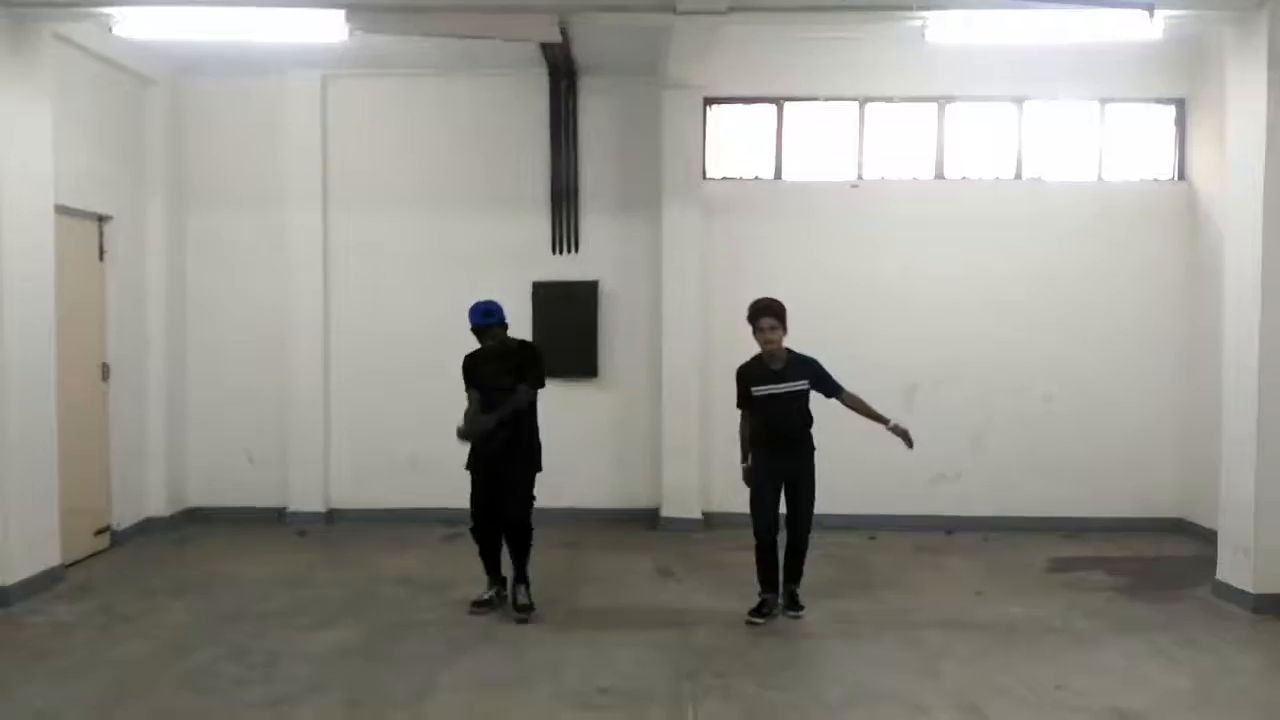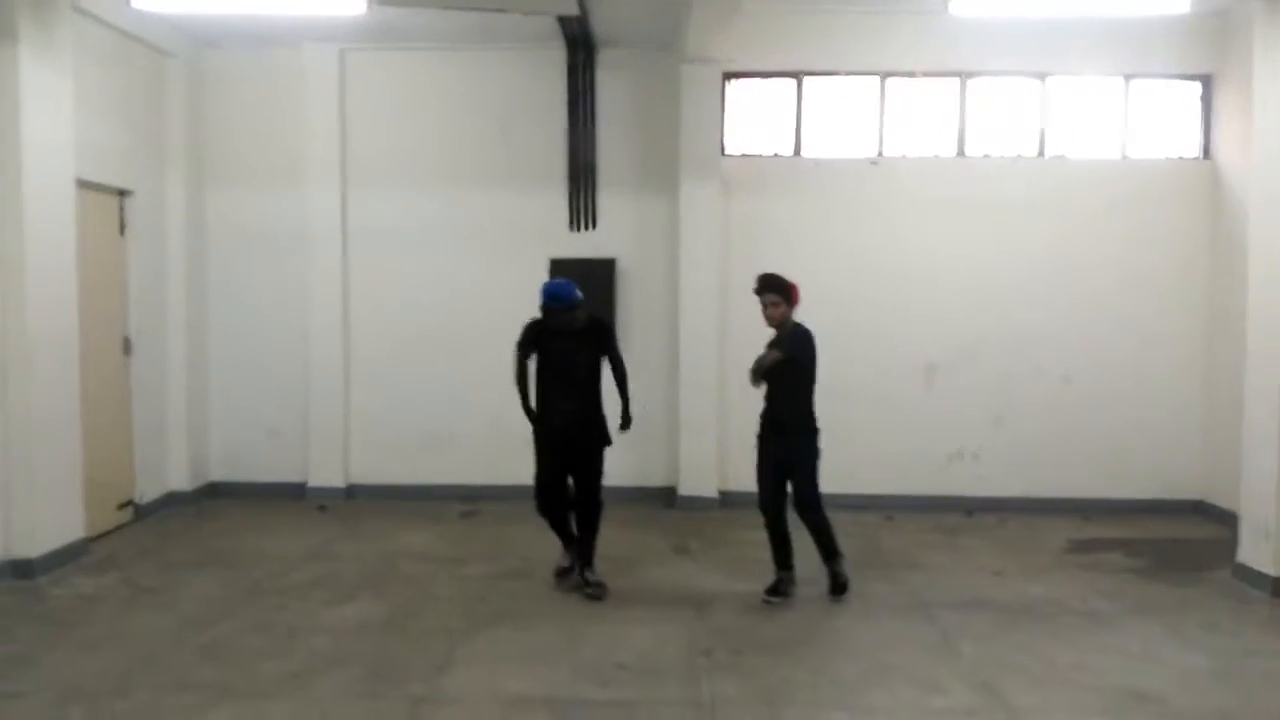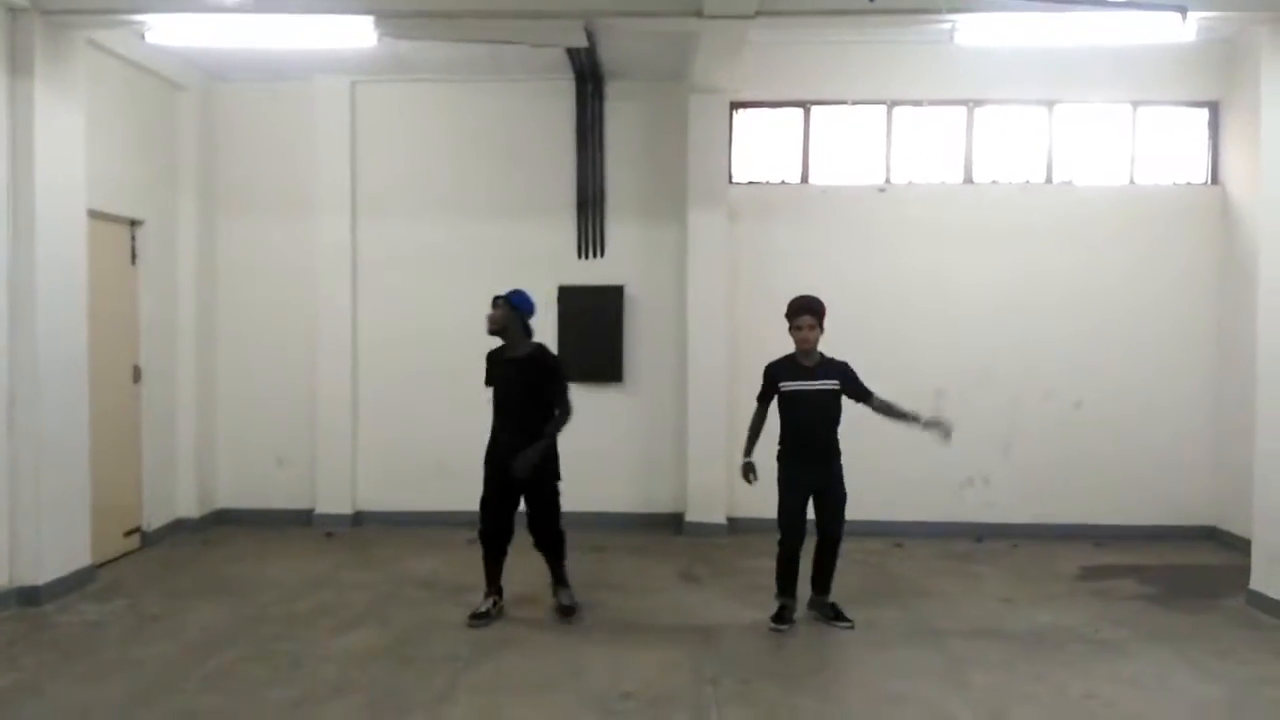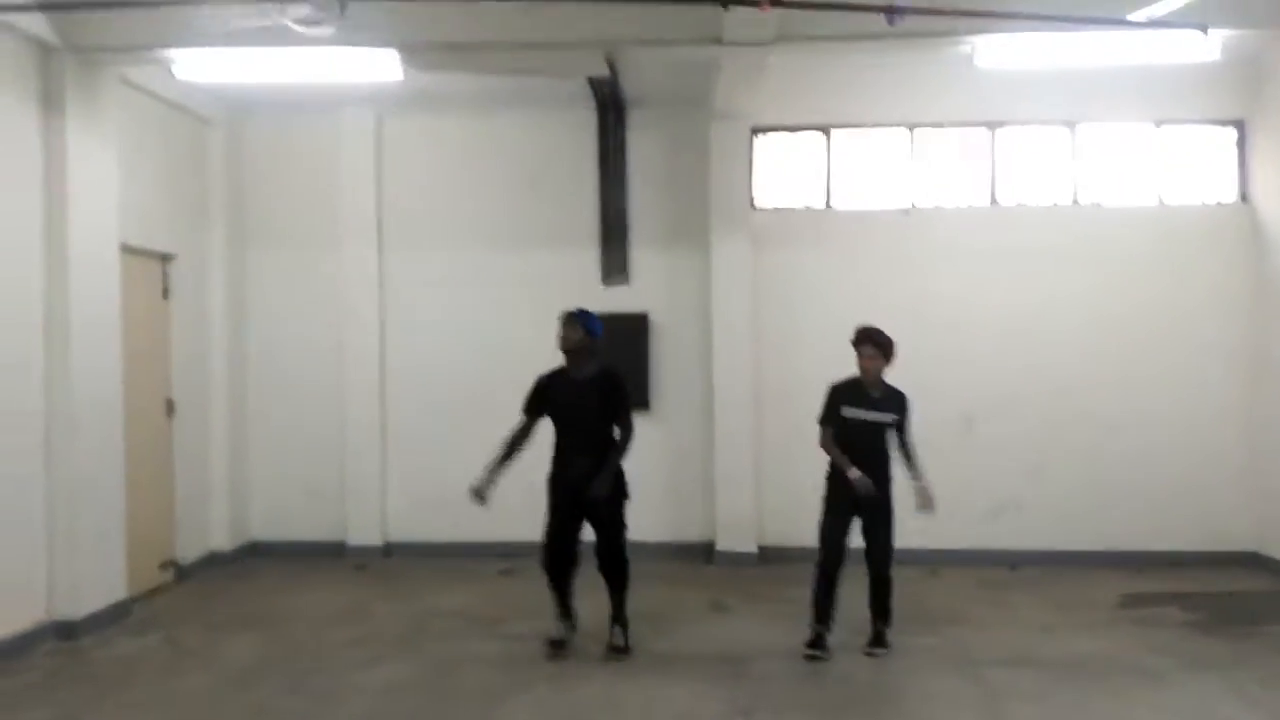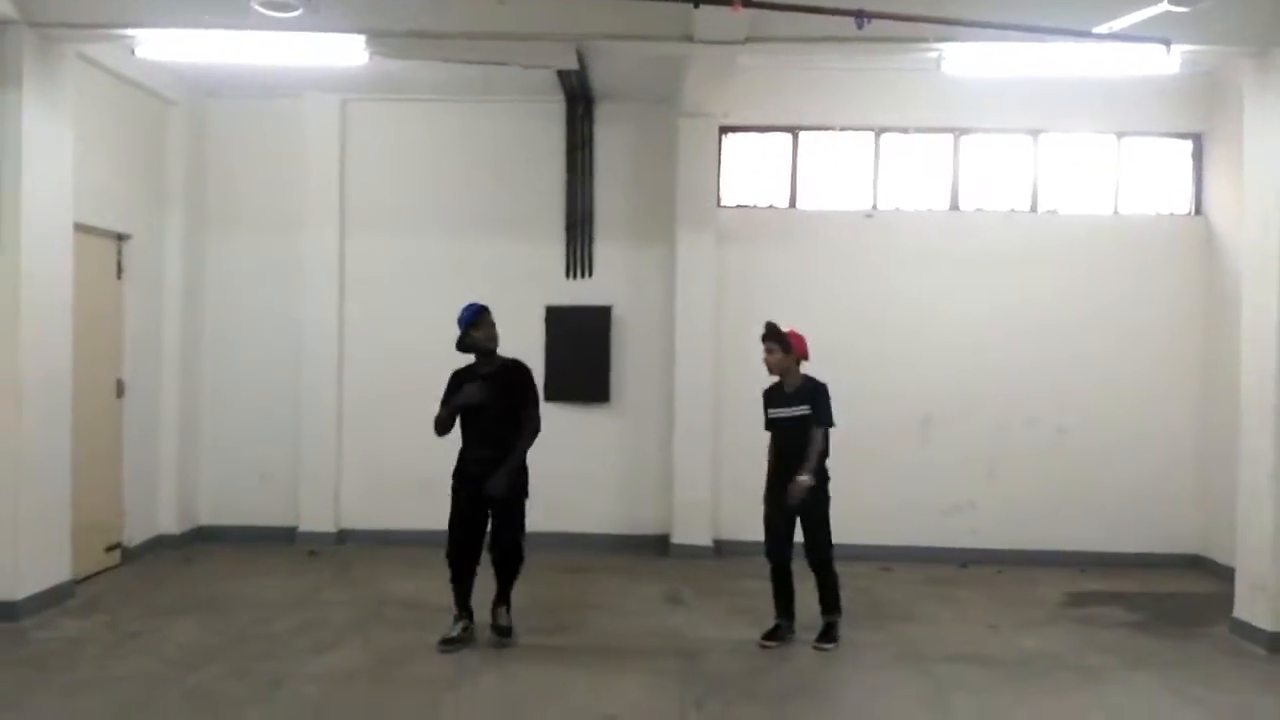
dt=0.7s
person 1, frame 1
left shoulder: (526, 354)
right shoulder: (472, 362)
left elbow: (524, 398)
right elbow: (474, 404)
left wrist: (492, 419)
right wrist: (468, 426)
left hip: (521, 450)
right hip: (485, 451)
left knee: (516, 518)
right knee: (483, 520)
left ankle: (521, 584)
right ankle: (495, 586)
person 1, frame 2
left shoulder: (598, 330)
right shoulder: (537, 330)
left elbow: (617, 364)
right elbow: (522, 363)
left wrist: (626, 407)
right wrist: (527, 406)
left hip: (588, 426)
right hip: (550, 426)
left knee: (588, 497)
right knee: (549, 495)
left ankle: (586, 566)
right ankle: (570, 548)
person 1, frame 3
left shoulder: (542, 360)
right shoulder: (495, 358)
left elbow: (562, 412)
left wrist: (535, 451)
left hip: (536, 459)
right hip: (499, 455)
left knee: (546, 528)
right knee: (492, 529)
left ankle: (561, 587)
right ankle: (493, 597)
person 1, frame 4
left shoulder: (609, 380)
right shoulder: (549, 383)
left elbow: (626, 431)
right elbow: (522, 433)
left wrist: (606, 474)
right wrist: (490, 475)
left hip: (603, 480)
right hip: (564, 480)
left knee: (612, 554)
right knee: (557, 554)
left ankle: (618, 625)
right ankle: (565, 619)
person 1, frame 5
left shoulder: (516, 372)
right shoulder: (460, 379)
left elbow: (532, 425)
right elbow: (441, 428)
left wrist: (507, 471)
right wrist: (459, 401)
left hip: (508, 474)
right hip: (468, 475)
left knee: (507, 547)
right knee: (460, 548)
left ankle: (502, 606)
right ankle: (463, 620)
person 2, frame 1
left shoulder: (807, 366)
right shoulder: (747, 373)
left elbow: (845, 397)
right elbow: (747, 418)
left wrist: (888, 423)
right wrist: (745, 462)
left hip: (801, 458)
right hip: (764, 460)
left knee: (800, 529)
right knee: (764, 530)
left ankle: (791, 589)
right ankle: (769, 596)
person 2, frame 2
left shoulder: (800, 336)
right shoulder: (777, 344)
left elbow: (763, 363)
left wrist: (756, 372)
left hip: (800, 436)
right hip: (772, 436)
left knee: (807, 505)
right knee: (770, 508)
left ankle: (835, 566)
right ankle: (785, 574)
person 2, frame 3
left shoulder: (838, 370)
right shoulder: (776, 370)
left elbow: (874, 403)
right elbow: (761, 412)
left wrist: (919, 420)
right wrist: (748, 455)
left hip: (829, 465)
right hip: (792, 467)
left knee: (831, 536)
right knee: (791, 537)
left ankle: (820, 598)
right ankle: (786, 602)
person 2, frame 4
left shoulder: (897, 400)
right shoulder: (840, 393)
left elbow: (903, 441)
right elbow: (826, 439)
left wrist: (920, 482)
right wrist: (852, 472)
left hip: (878, 489)
right hip: (841, 487)
left knee: (880, 562)
right knee: (830, 559)
left ankle: (880, 627)
right ankle: (820, 631)
person 2, frame 5
left shoulder: (816, 391)
right shoulder: (770, 395)
left elbow: (818, 437)
left wrist: (805, 476)
right wrist: (768, 483)
left hip: (811, 485)
right hip: (778, 486)
left knee: (819, 555)
right knee: (777, 557)
left ankle: (831, 619)
right ankle: (784, 621)
